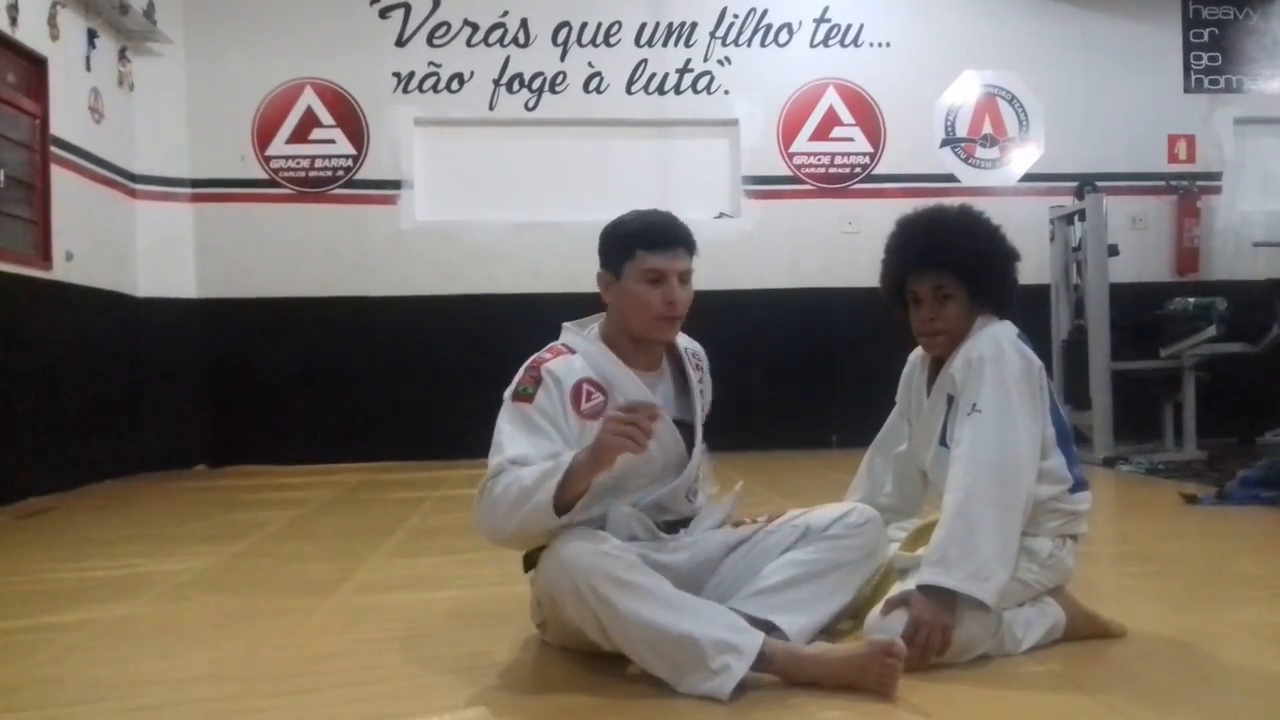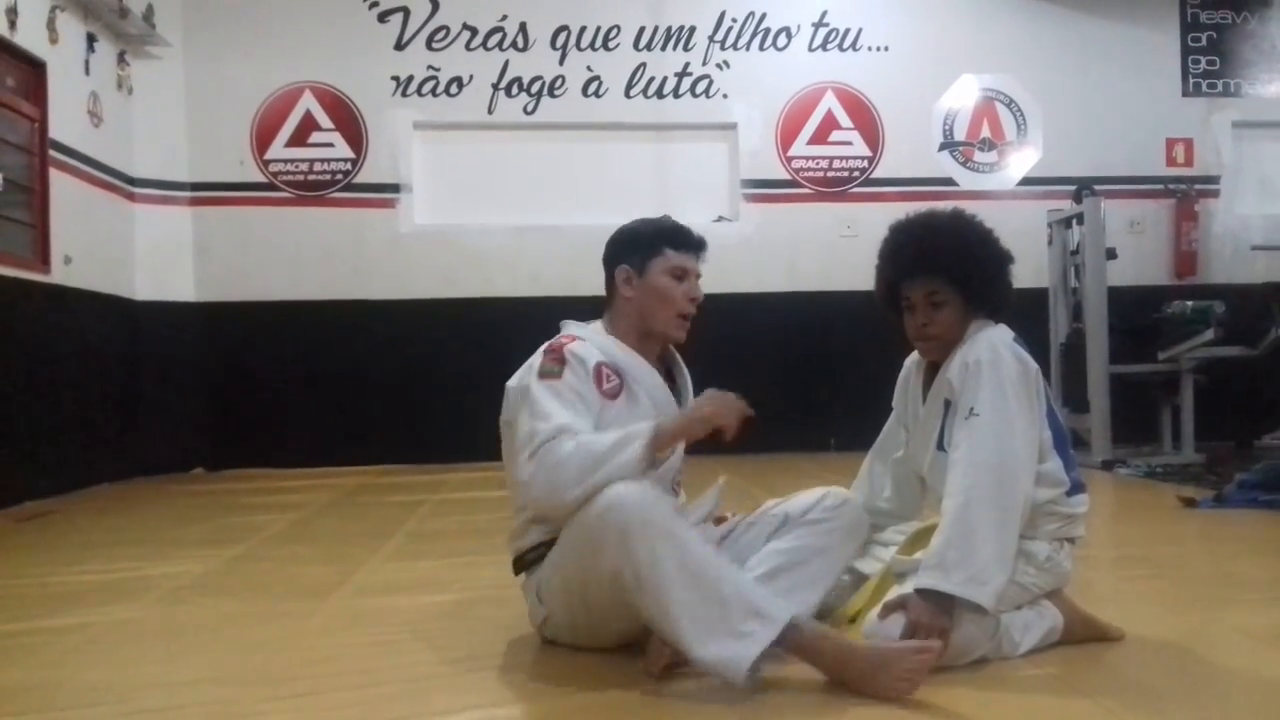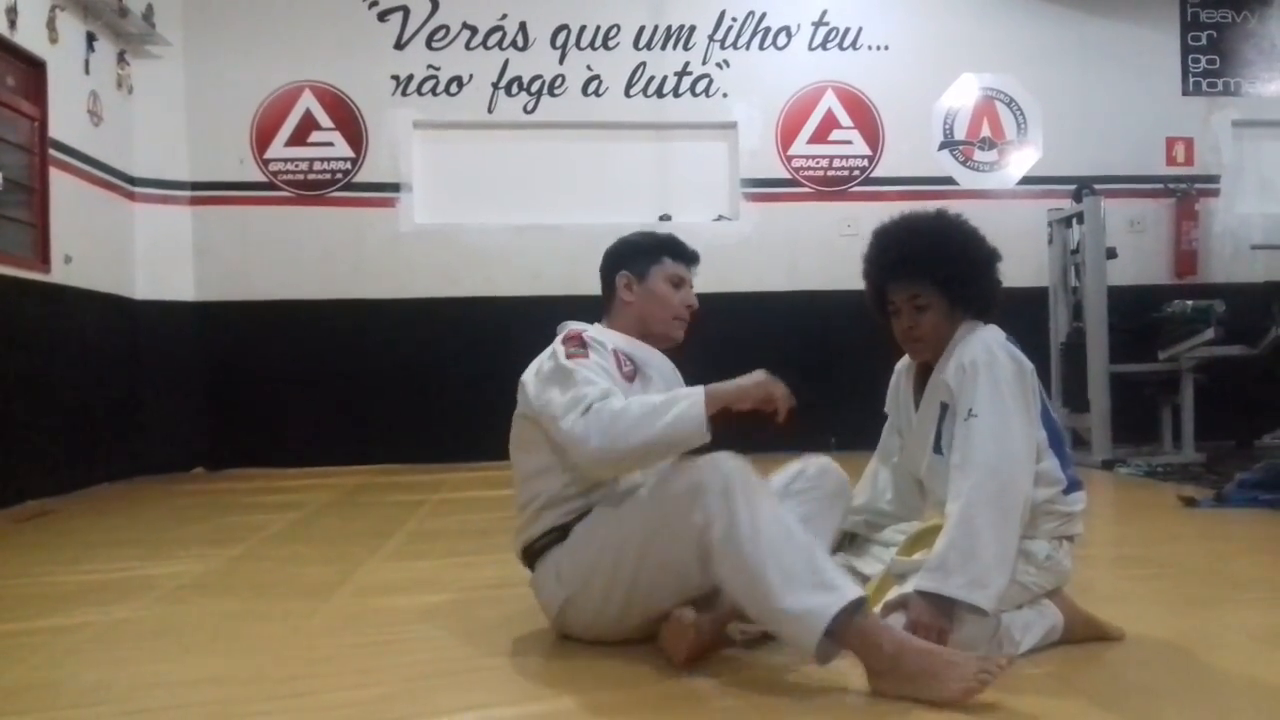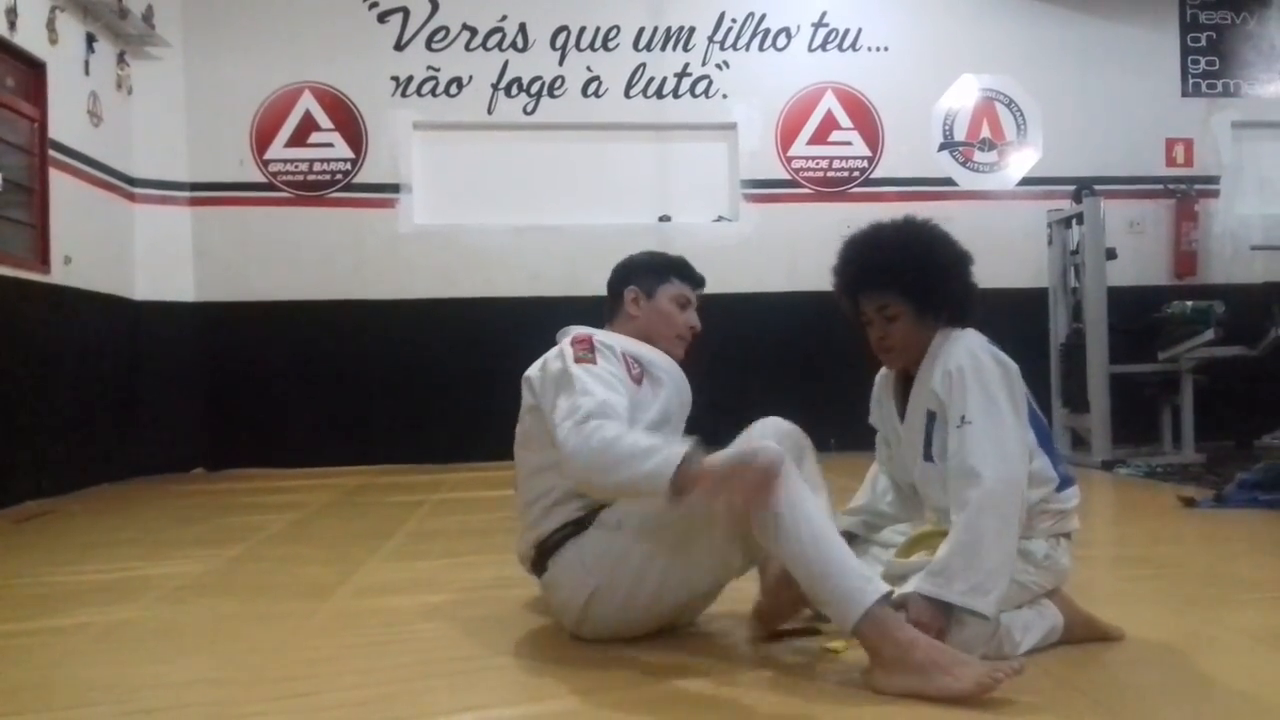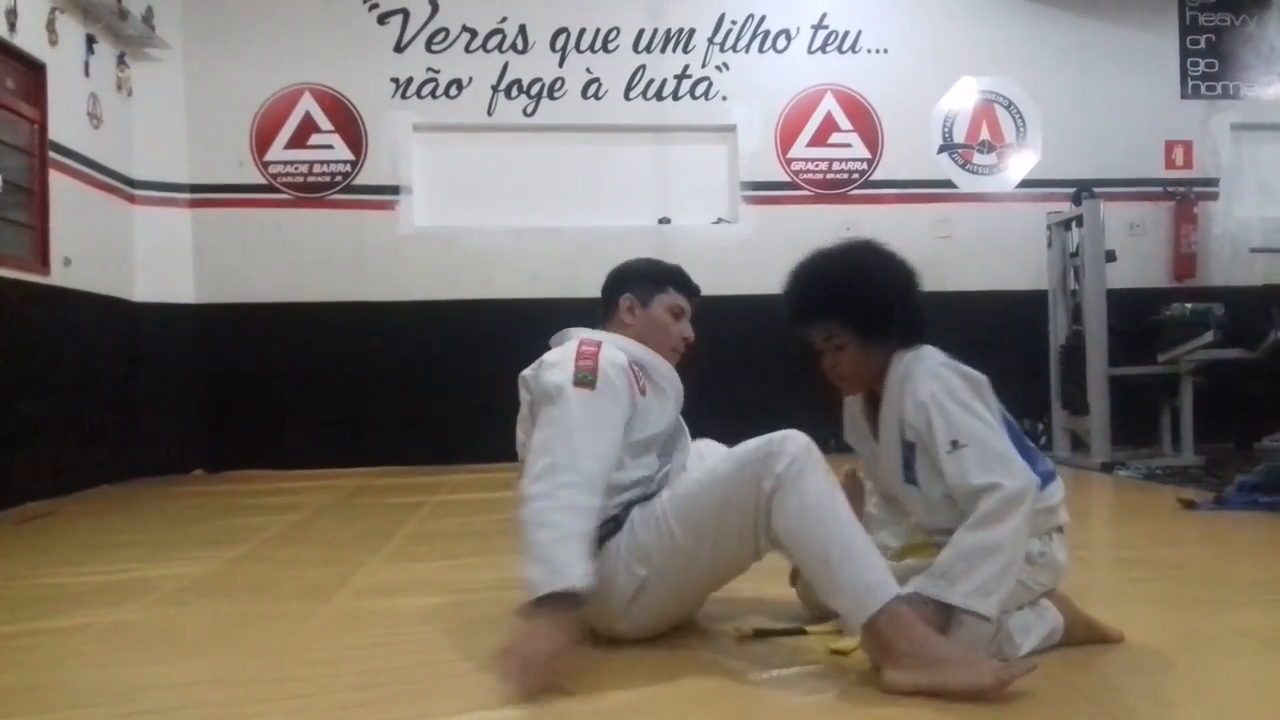
dt=0.2s
person 1, frame 1
left shoulder: (690, 360)
right shoulder: (551, 377)
right elbow: (500, 510)
left wrist: (714, 521)
right wrist: (588, 462)
left hip: (691, 559)
right hip: (588, 586)
left knee: (857, 527)
right knee: (576, 564)
left ankle: (718, 633)
right ankle: (795, 660)
person 1, frame 2
left shoulder: (666, 366)
right shoulder: (563, 361)
right elbow: (549, 480)
right wrist: (667, 429)
left hip: (668, 564)
right hip: (575, 584)
left knee: (834, 508)
right knee: (625, 509)
left ankle: (690, 631)
right ankle: (826, 651)
person 1, frame 3
left shoulder: (645, 366)
right shoulder: (578, 350)
right elbow: (600, 436)
right wrist: (721, 395)
left hip: (651, 572)
right hip: (583, 576)
left knee: (821, 477)
right knee: (719, 479)
right ankle: (884, 650)
person 1, frame 4
left shoulder: (636, 370)
right shoulder: (588, 350)
right elbow: (594, 443)
right wrist: (700, 469)
left hip: (656, 573)
right hip: (596, 572)
left knee: (775, 437)
right knee: (765, 461)
left ankle: (782, 584)
right ankle: (897, 646)
person 1, frame 5
left shoulder: (608, 368)
right shoulder: (598, 360)
right elbow: (559, 484)
right wrist: (555, 605)
left hip: (640, 565)
right hip: (622, 574)
left knee: (704, 461)
right knee: (784, 457)
right ankle: (908, 646)
person 2, frame 1
left shoulder: (997, 357)
right shoulder: (922, 364)
left elbow: (988, 484)
right elbow: (892, 466)
left wrist: (945, 588)
left hip: (1030, 538)
right hip: (975, 533)
left knee: (895, 632)
left ankle: (1055, 614)
right ankle: (1025, 603)
person 2, frame 2
left shoulder: (993, 361)
right shoulder: (917, 370)
left elbow: (986, 489)
right elbow: (891, 471)
left wrist: (941, 591)
left hip: (1028, 542)
right hip: (969, 535)
left knee: (894, 635)
left ankle: (1053, 618)
right ankle: (1027, 610)
person 2, frame 3
left shoulder: (986, 361)
right shoulder: (908, 373)
left elbow: (989, 490)
right elbow: (893, 473)
left wrist: (942, 590)
left hip: (1025, 541)
right hip: (966, 532)
left knee: (899, 632)
left ankle: (1053, 617)
person 2, frame 4
left shoulder: (967, 365)
right shoulder: (890, 380)
left elbow: (993, 493)
right elbow: (892, 480)
left wrist: (944, 591)
right wrist: (842, 539)
left hip: (1024, 540)
right hip: (958, 534)
left ankle: (1054, 615)
person 2, frame 5
left shoulder: (932, 386)
right shoulder: (861, 398)
left elbow: (1008, 493)
right elbow: (889, 494)
left wrist: (945, 597)
left hip: (1018, 537)
right hip: (944, 534)
right knee: (819, 591)
left ankle: (1054, 618)
